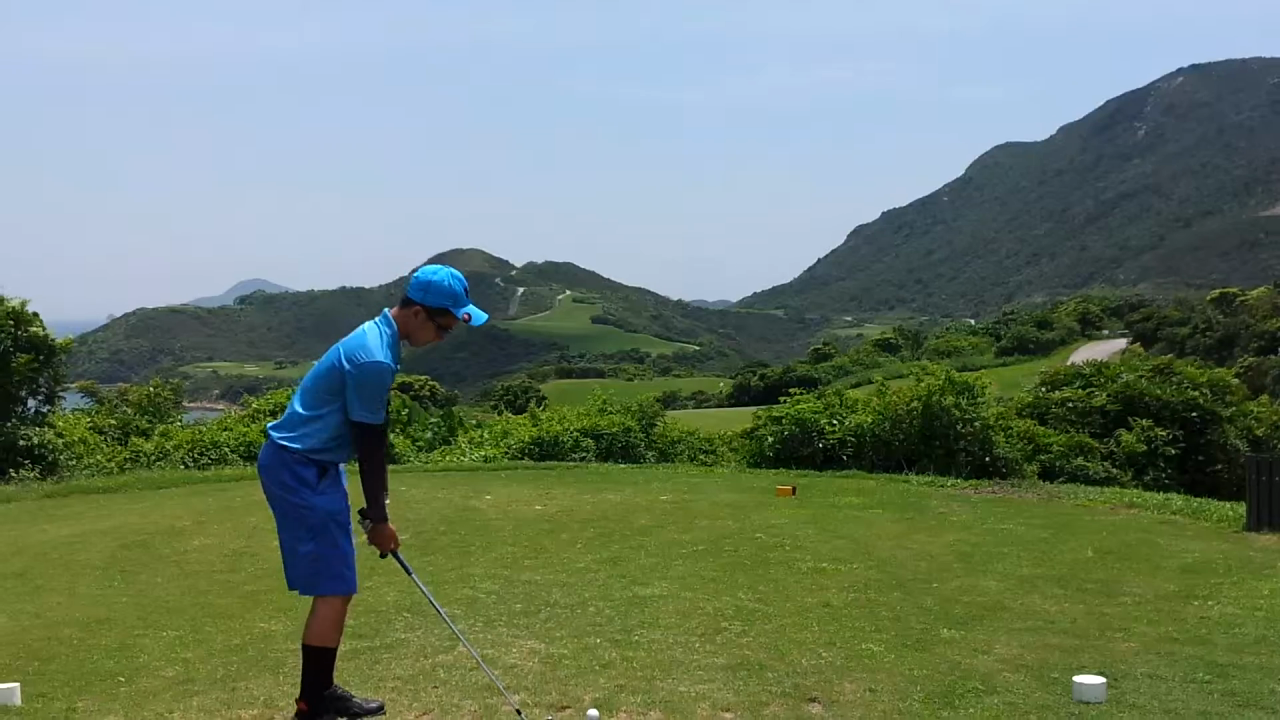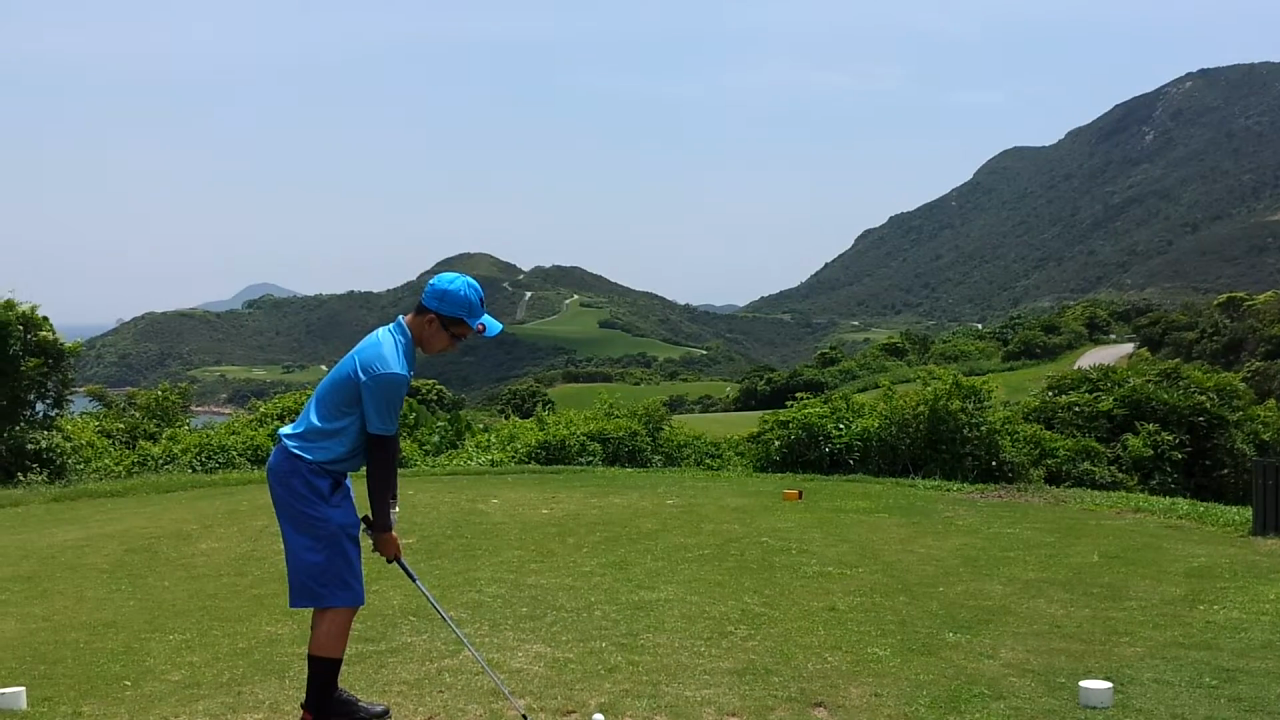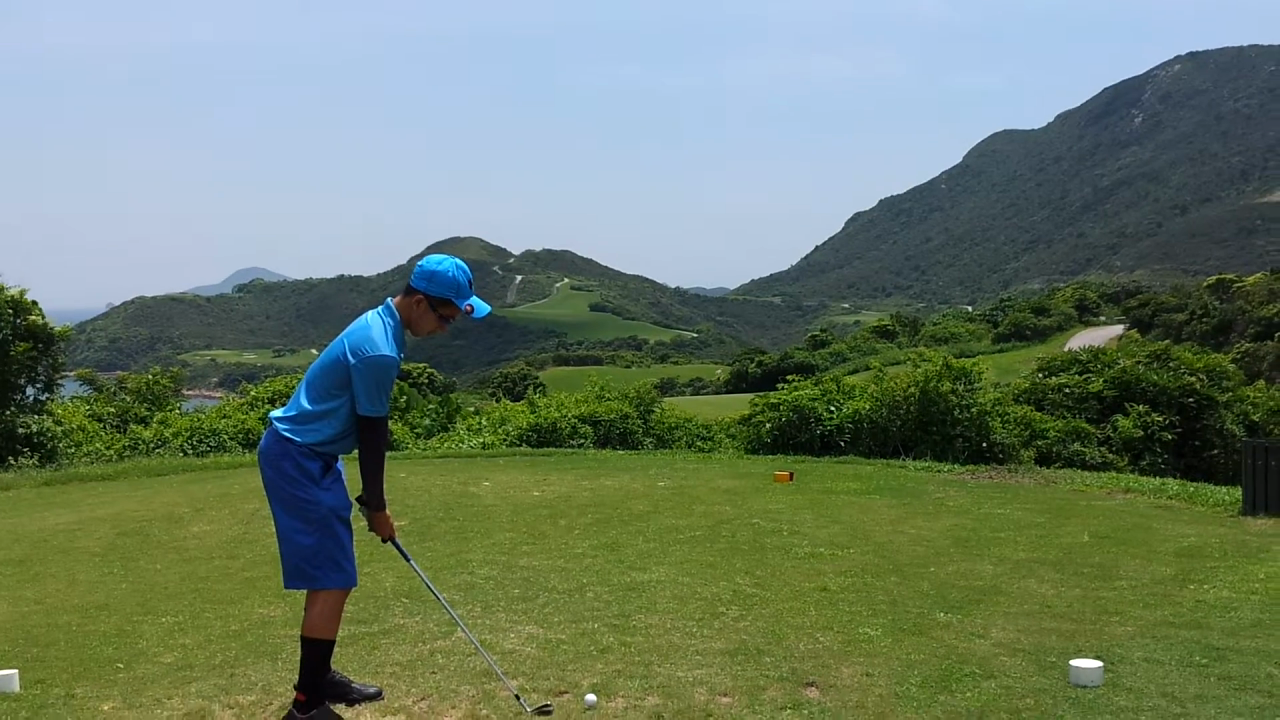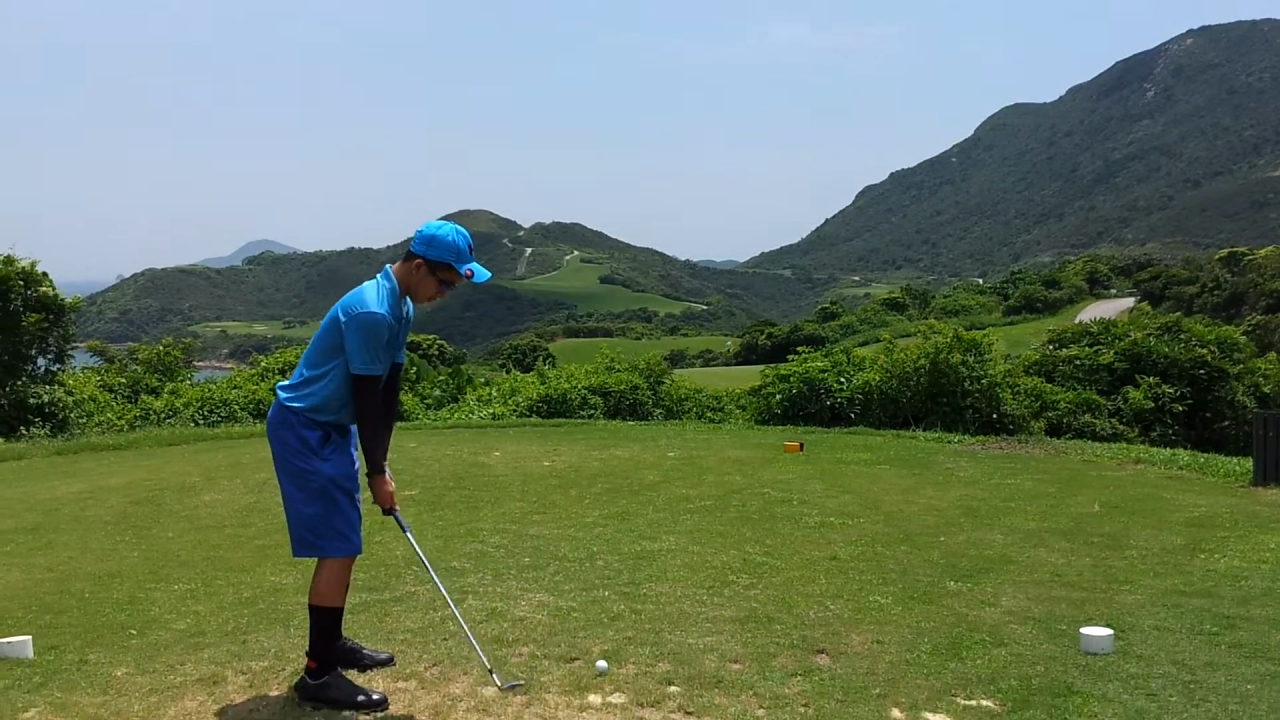
dt=0.4s
person 1, frame 1
left shoulder: (377, 336)
right shoulder: (373, 358)
left elbow: (376, 435)
right elbow: (368, 443)
left wrist: (380, 504)
right wrist: (379, 519)
left hip: (312, 462)
right hip: (296, 466)
left knee: (336, 582)
right knee: (333, 588)
person 1, frame 2
left shoulder: (390, 340)
right shoulder: (389, 368)
left elbow: (385, 445)
right elbow: (379, 453)
left wrist: (388, 507)
right wrist: (382, 527)
left hip: (314, 469)
right hip: (307, 475)
left knee: (336, 592)
right knee: (339, 597)
person 1, frame 3
left shoulder: (380, 324)
right shoulder: (379, 350)
left elbow: (374, 427)
right elbow: (370, 434)
left wrist: (373, 497)
right wrist: (377, 506)
left hip: (307, 452)
right hip: (298, 458)
left knee: (328, 574)
right knee: (332, 579)
left ankle: (319, 676)
person 1, frame 4
left shoulder: (400, 309)
right shoulder: (369, 310)
left elbow: (388, 389)
right elbow: (364, 397)
left wrist: (381, 463)
right wrist: (378, 474)
left hip: (332, 427)
right hip: (303, 428)
left knee: (345, 543)
right knee: (337, 546)
left ankle: (331, 644)
right ankle: (318, 674)
